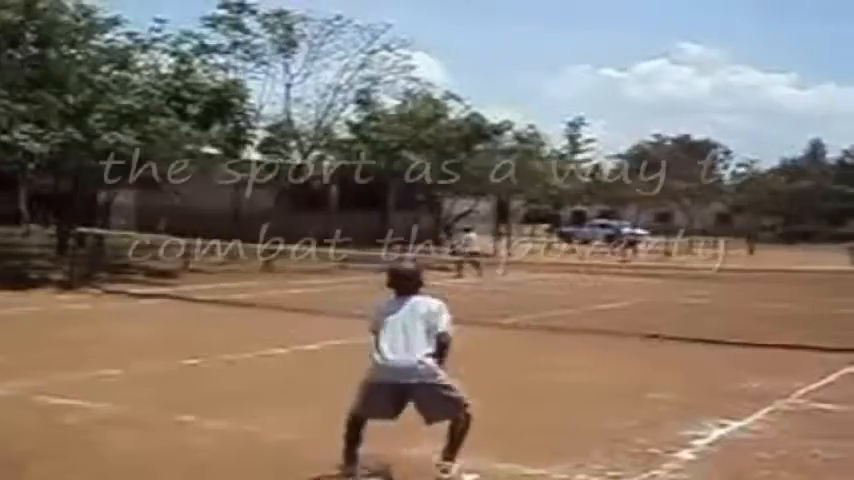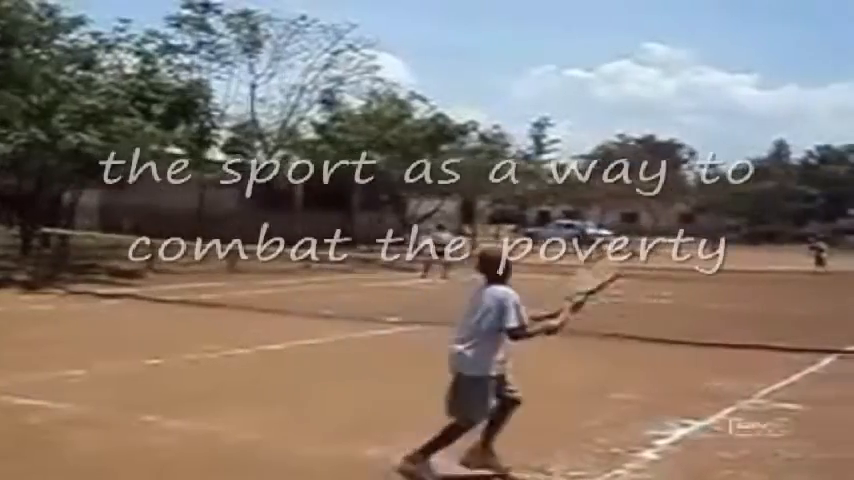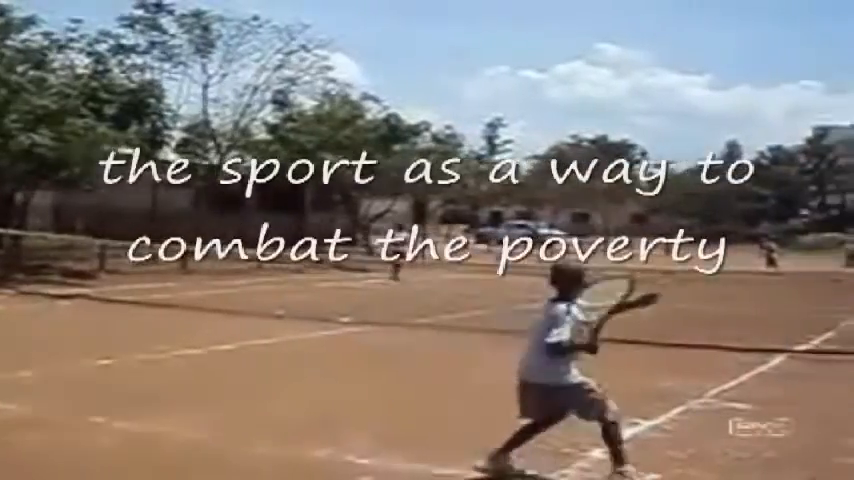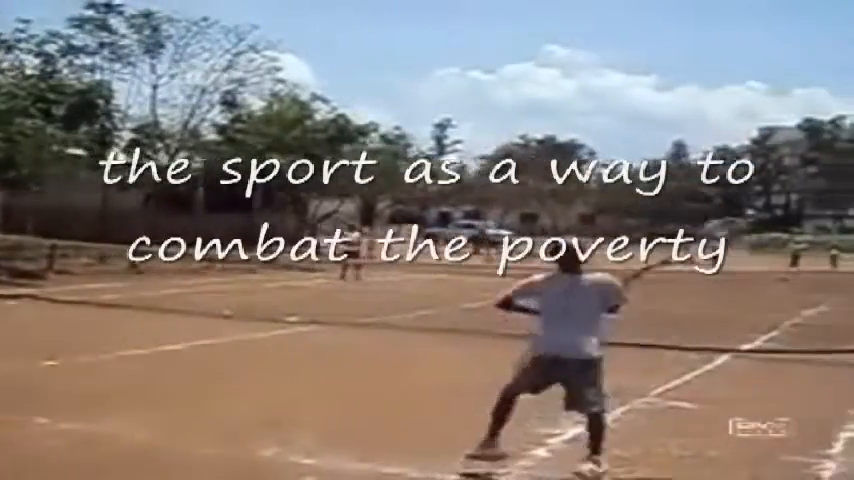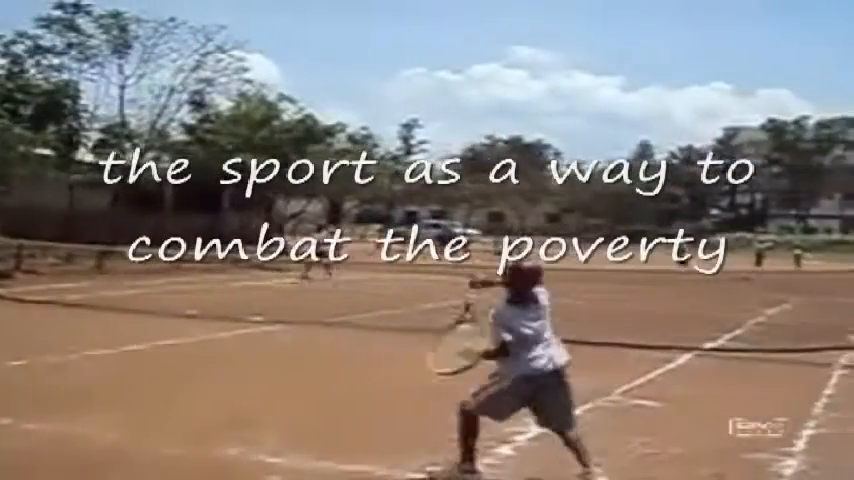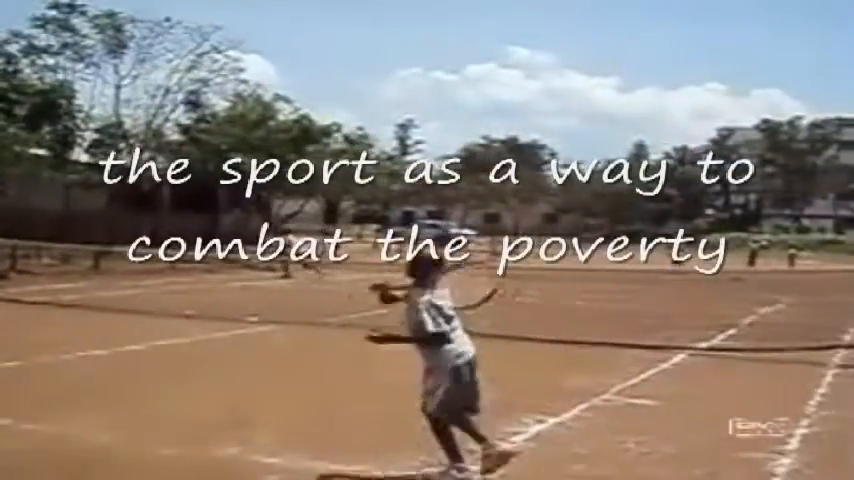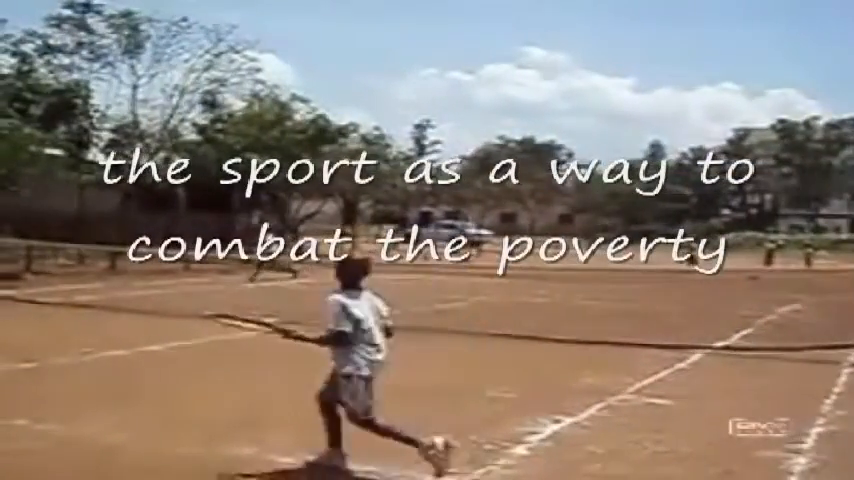
dt=0.4s
person 1, frame 1
left shoulder: (385, 307)
right shoulder: (435, 305)
left elbow: (377, 341)
right elbow: (443, 341)
right wrist: (436, 362)
left hip: (385, 370)
right hip: (422, 371)
left knee: (357, 416)
right knee: (462, 414)
person 1, frame 2
left shoulder: (484, 291)
right shoulder: (505, 295)
left elbow: (512, 321)
right elbow: (516, 332)
left wrist: (554, 315)
right wrist: (553, 326)
left hip: (470, 360)
right hip: (477, 364)
left knee: (511, 400)
right knee: (468, 419)
left ankle: (483, 452)
right ankle: (416, 460)
person 1, frame 3
left shoulder: (562, 305)
right shoulder: (564, 312)
right elbow: (554, 348)
left wrist: (635, 303)
right wrist: (584, 346)
left hip: (531, 376)
right hip: (558, 379)
left knee: (546, 418)
right knee: (608, 415)
left ankle: (499, 456)
person 1, frame 4
left shoulder: (539, 282)
right shoulder: (603, 283)
left elbow: (503, 303)
right elbow: (614, 308)
left hip: (546, 352)
right hip: (584, 355)
left knee: (510, 392)
right knee: (595, 409)
left ankle: (490, 443)
right ankle: (594, 461)
person 1, frame 5
left shoulder: (501, 314)
right shoulder: (541, 296)
left elbow: (503, 351)
right elbow: (526, 286)
left wrist: (480, 354)
right wrist: (489, 282)
left hip: (518, 373)
right hip: (553, 369)
left knee: (468, 410)
right knee: (564, 426)
person 1, frame 6
left shoulder: (424, 302)
right shoulder: (434, 285)
left elbow: (438, 337)
left wrist: (390, 338)
right wrist: (387, 291)
left hip: (449, 361)
right hip: (460, 356)
left knee: (435, 412)
right knee: (451, 411)
right ankle: (490, 446)
person 1, frame 7
left shoulder: (337, 301)
right shoulder: (372, 299)
left elbow: (341, 338)
right elbow: (388, 330)
left wrist: (302, 338)
left hip: (355, 366)
right hip: (367, 362)
left knee: (364, 419)
right knee: (326, 399)
left ankle: (428, 445)
right ankle: (334, 452)
